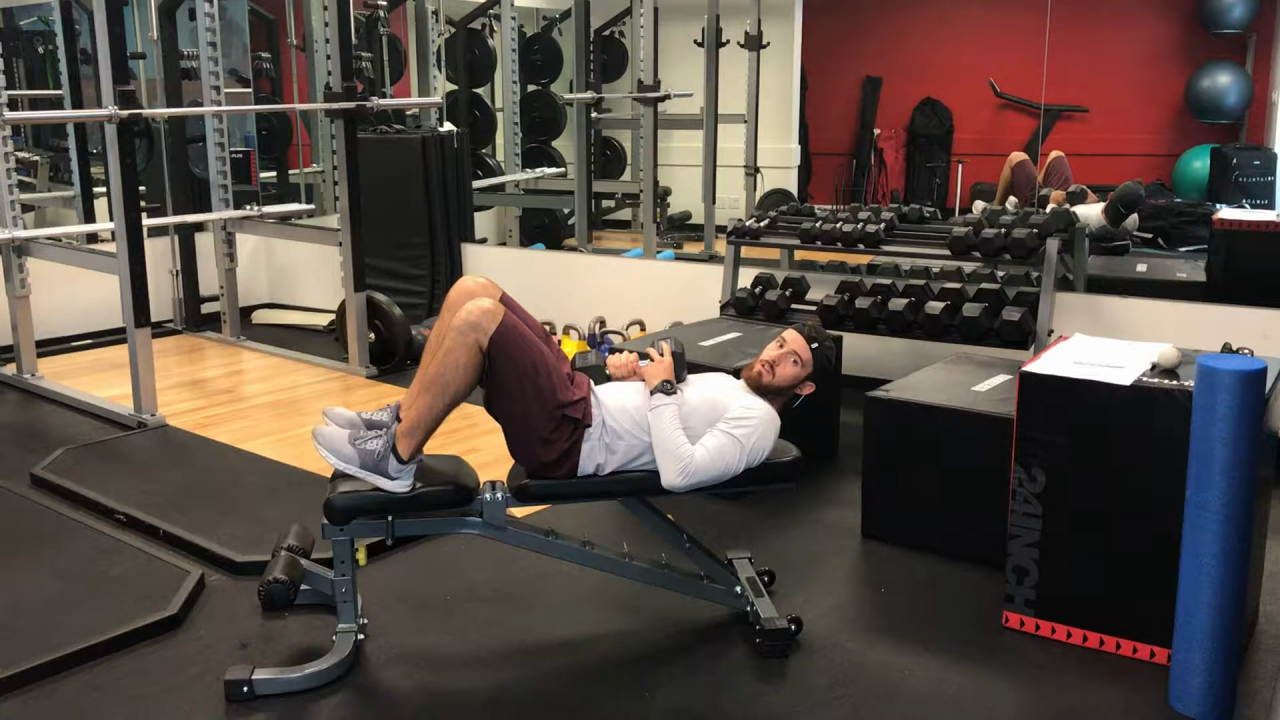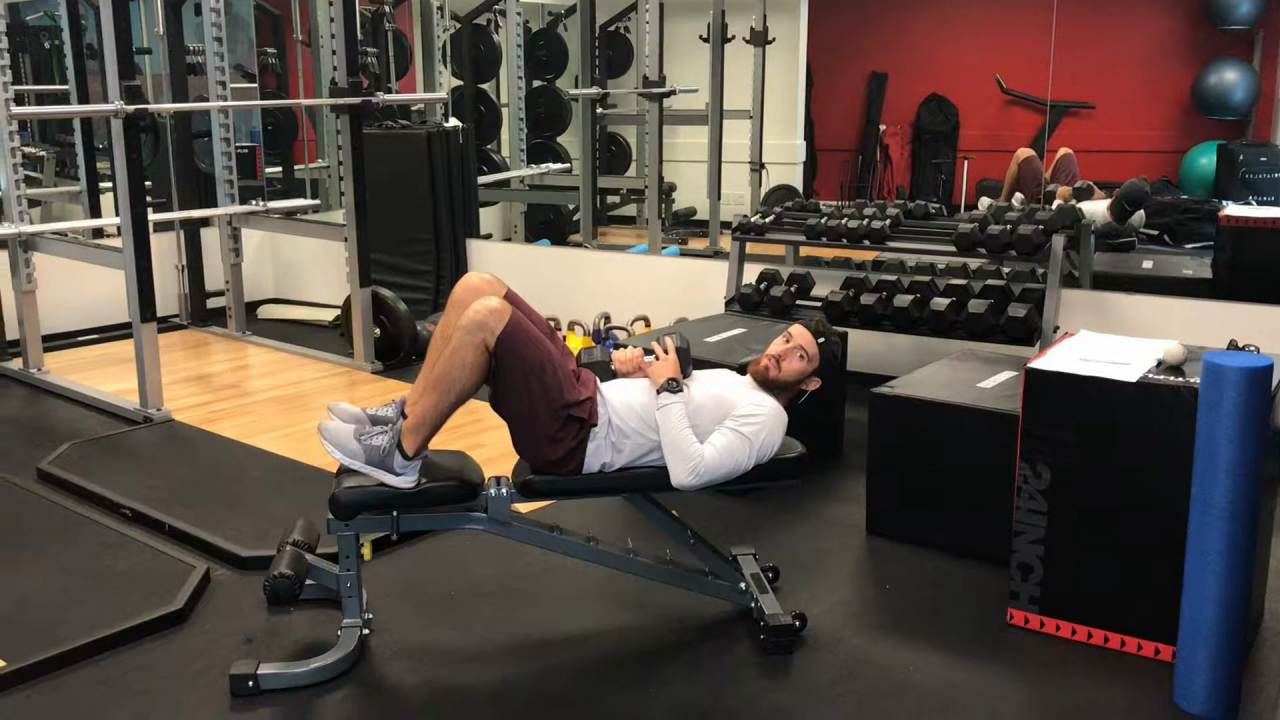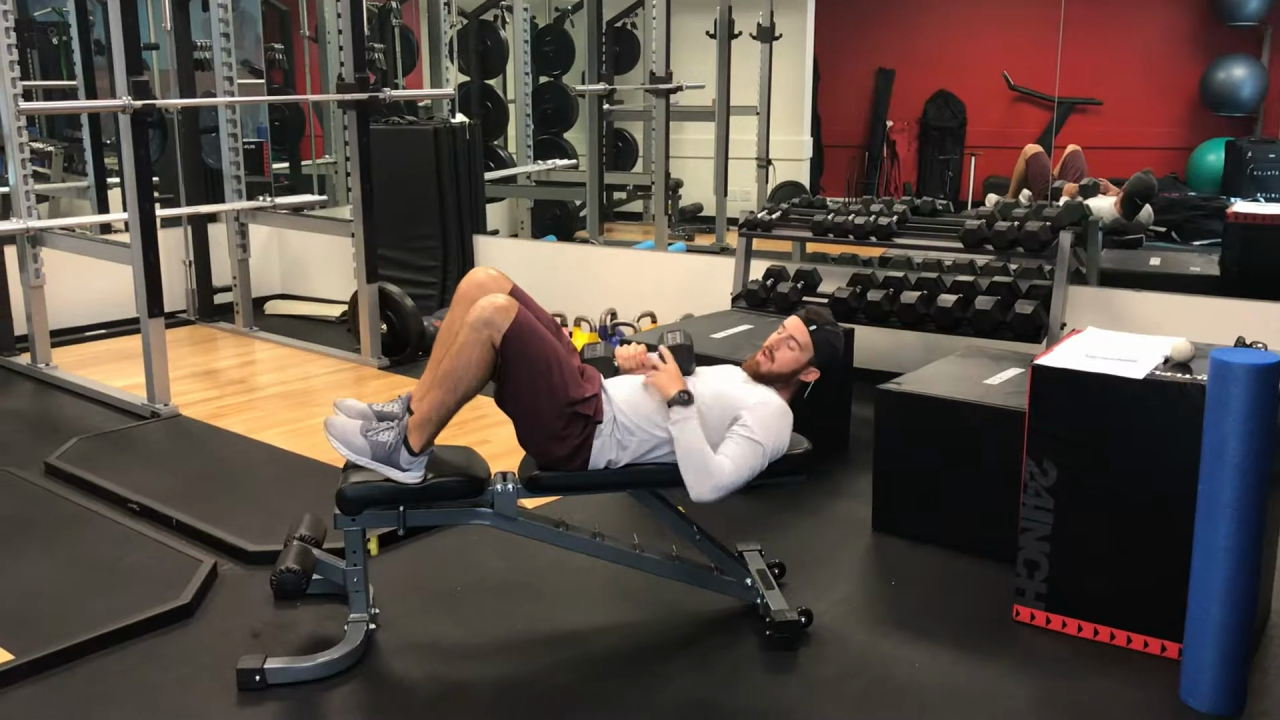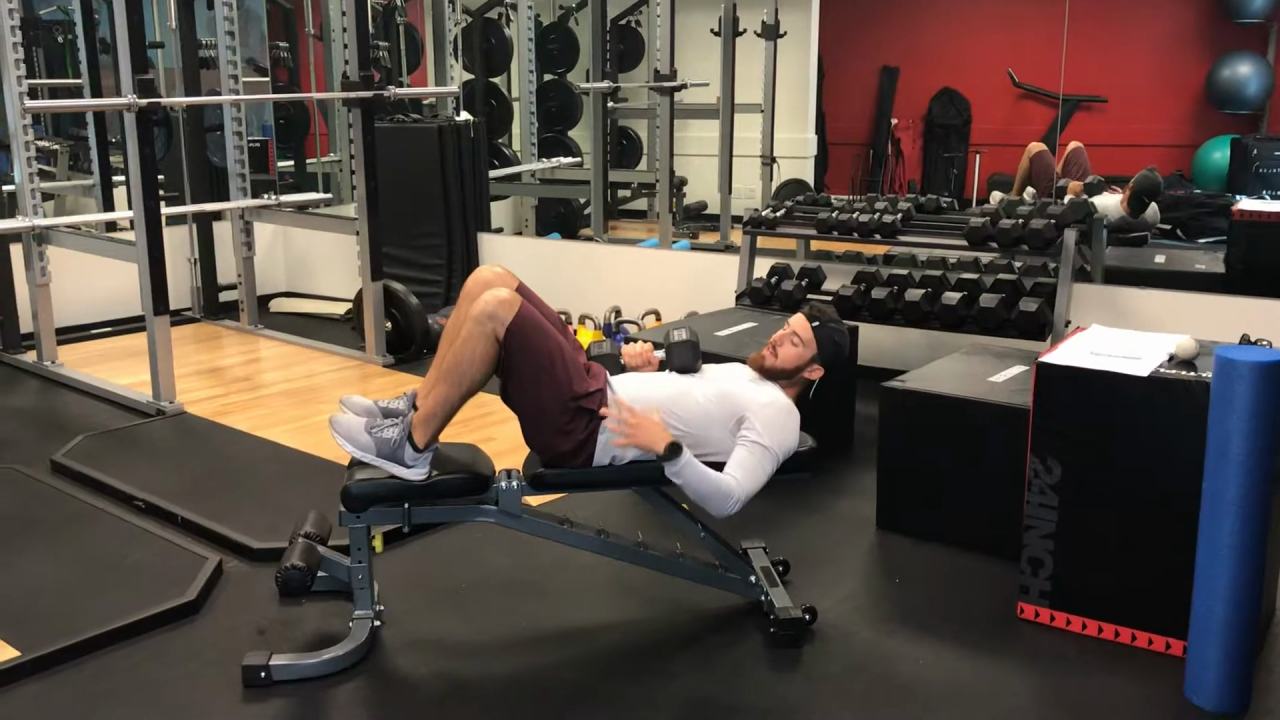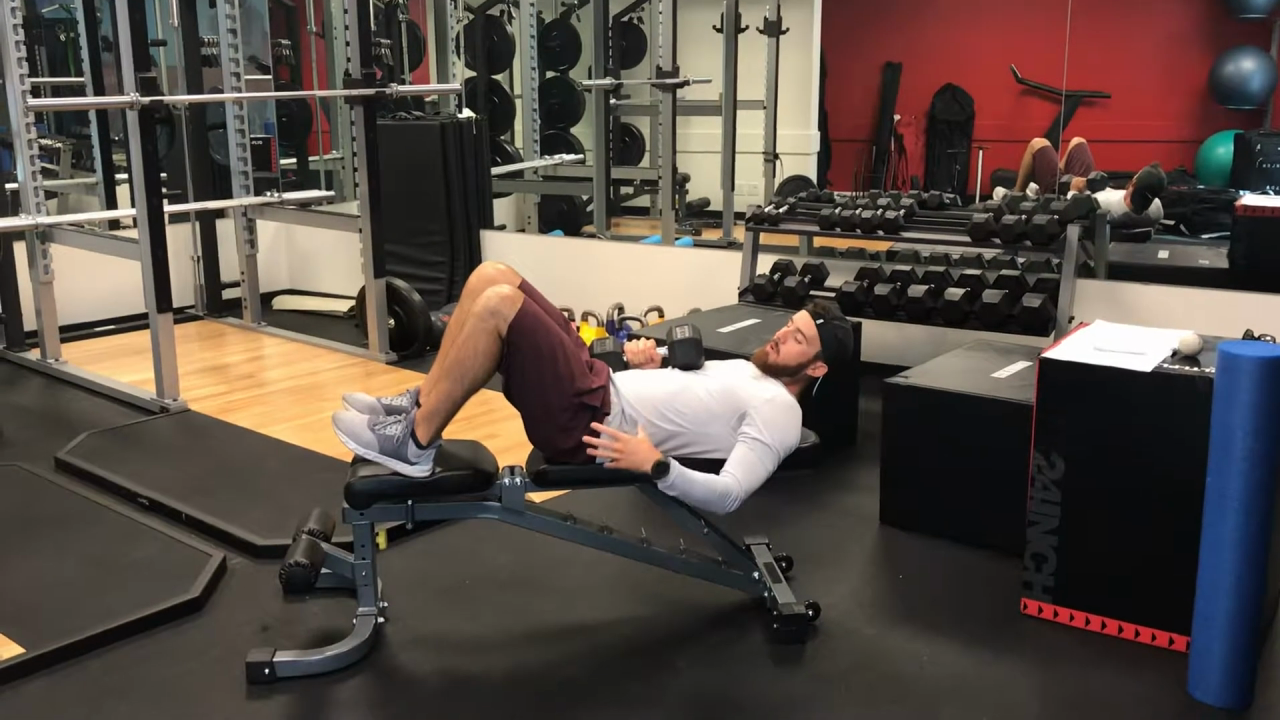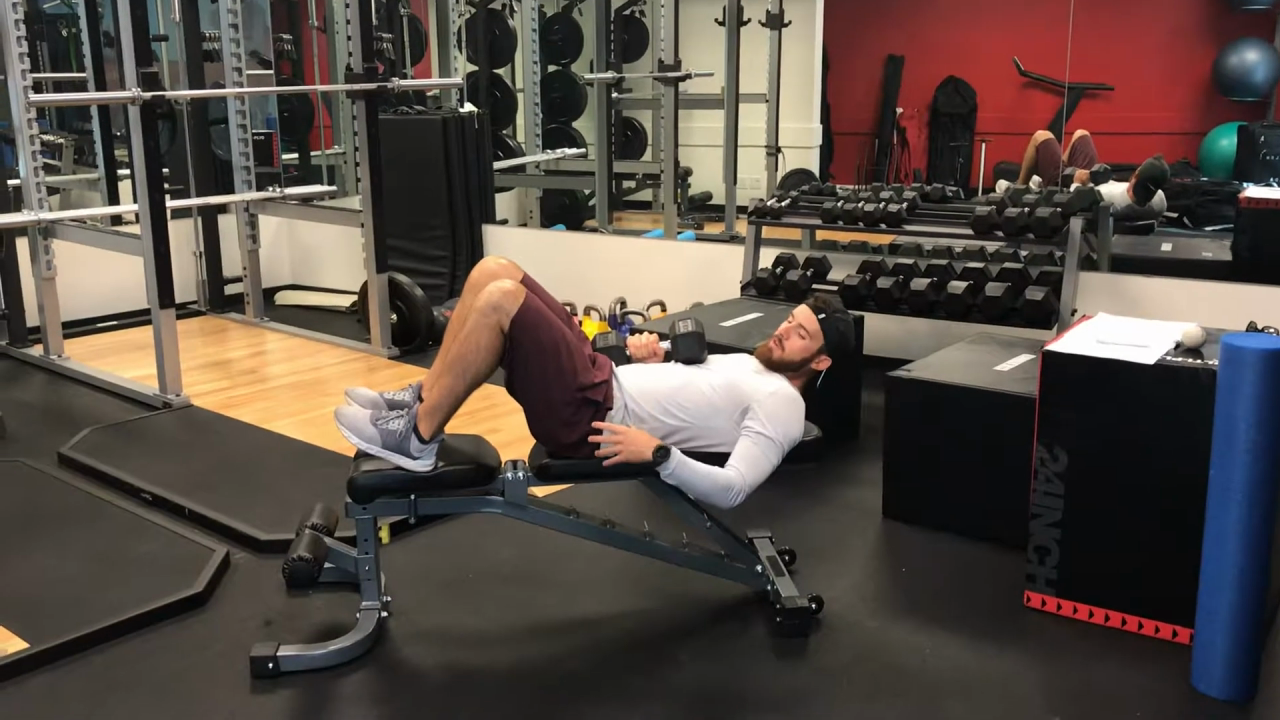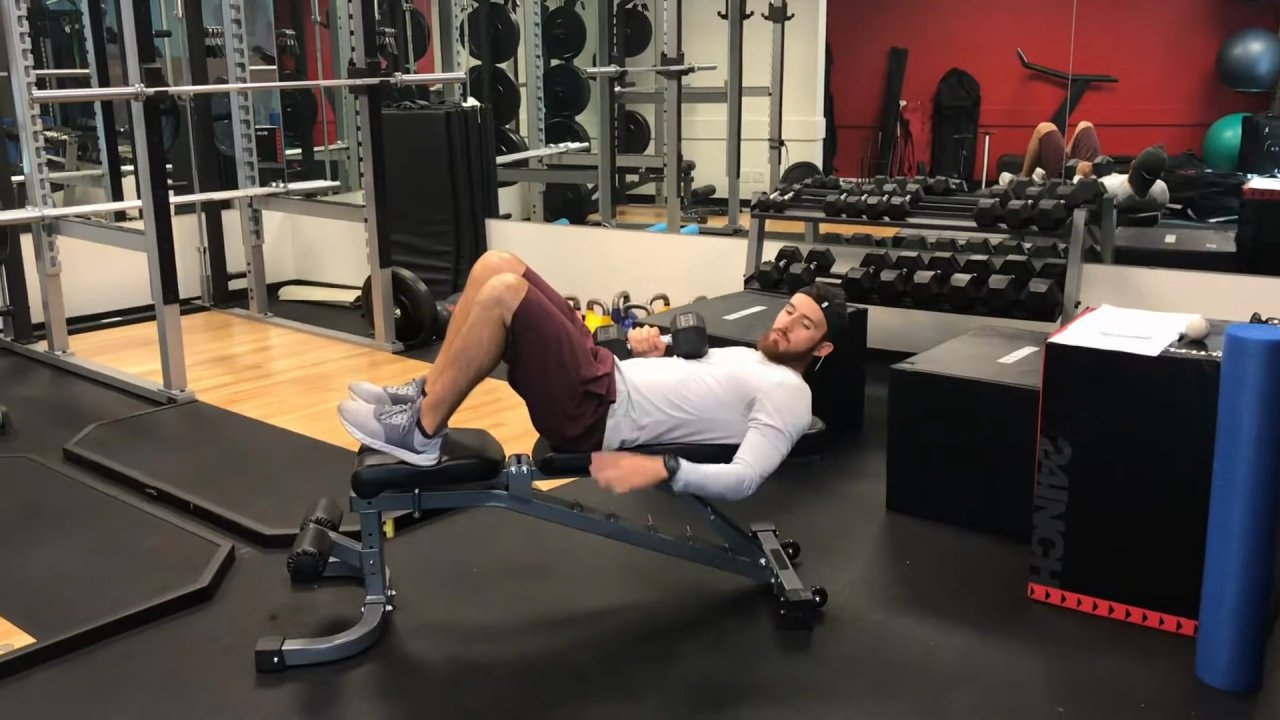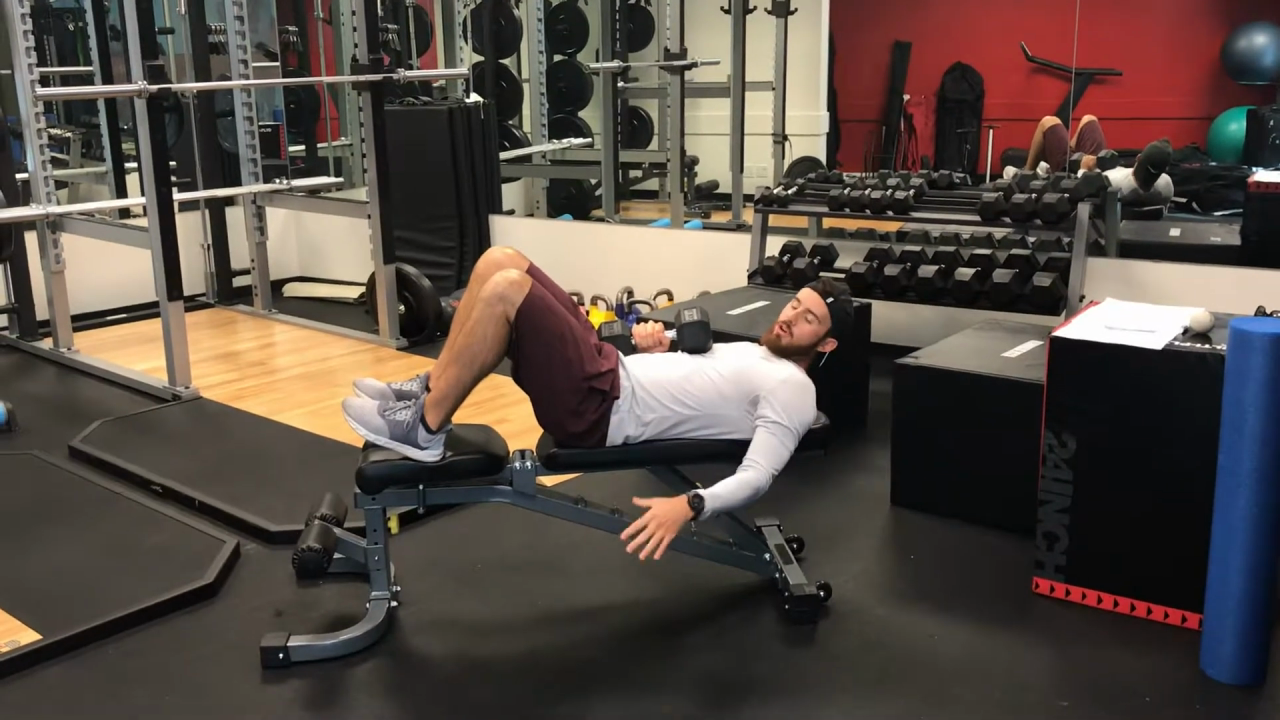
dt=0.3s
person 1, frame 1
left shoulder: (757, 421)
right shoulder: (726, 386)
left elbow: (679, 474)
left wrist: (662, 389)
right wrist: (633, 371)
left hip: (570, 440)
right hip: (582, 401)
left knee: (479, 317)
right knee: (473, 289)
left ankle: (395, 456)
right ankle: (401, 418)
person 1, frame 2
left shoulder: (765, 419)
right shoulder: (731, 382)
left elbow: (689, 473)
left wrist: (669, 388)
right wrist: (638, 367)
left hip: (576, 437)
right hip: (586, 399)
left knee: (487, 318)
right knee: (478, 287)
left ankle: (401, 453)
right ankle: (406, 414)
person 1, frame 3
left shoulder: (769, 415)
right shoulder: (736, 376)
left elbow: (706, 486)
left wrist: (679, 399)
right wrist: (643, 366)
left hip: (583, 434)
right hip: (590, 394)
left knee: (493, 313)
right knee: (483, 283)
left ankle: (408, 447)
right ankle: (412, 410)
person 1, frame 4
left shoulder: (775, 416)
right shoulder: (743, 376)
left elbow: (728, 497)
left wrist: (668, 450)
right wrist: (646, 365)
left hip: (585, 431)
right hip: (598, 393)
left knee: (497, 308)
right knee: (490, 280)
left ankle: (411, 444)
right ankle: (418, 408)
person 1, frame 5
left shoulder: (776, 411)
right shoulder: (746, 373)
left elbow: (727, 495)
left wrist: (657, 465)
right wrist: (650, 361)
left hip: (589, 423)
right hip: (600, 388)
left knee: (498, 304)
right knee: (492, 276)
left ankle: (415, 441)
right ankle: (419, 404)
person 1, frame 6
left shoulder: (780, 405)
right shoulder: (748, 366)
left elbow: (732, 488)
left wrist: (658, 452)
right wrist: (652, 357)
left hip: (592, 419)
right hip: (605, 384)
left knee: (501, 298)
right knee: (494, 270)
left ankle: (417, 437)
right ankle: (421, 400)
person 1, frame 7
left shoulder: (787, 396)
right shoulder: (749, 359)
left elbow: (743, 479)
left wrist: (663, 469)
right wrist: (652, 352)
left hip: (597, 414)
right hip: (607, 376)
left knee: (503, 293)
right knee: (497, 264)
left ankle: (420, 431)
right ankle: (425, 394)
person 1, frame 8
left shoulder: (791, 391)
right shoulder: (753, 354)
left elbow: (756, 476)
left wrist: (687, 506)
right wrist: (656, 348)
left hip: (601, 410)
right hip: (612, 374)
left knee: (506, 288)
right knee: (501, 263)
left ankle: (424, 427)
right ankle: (429, 392)
